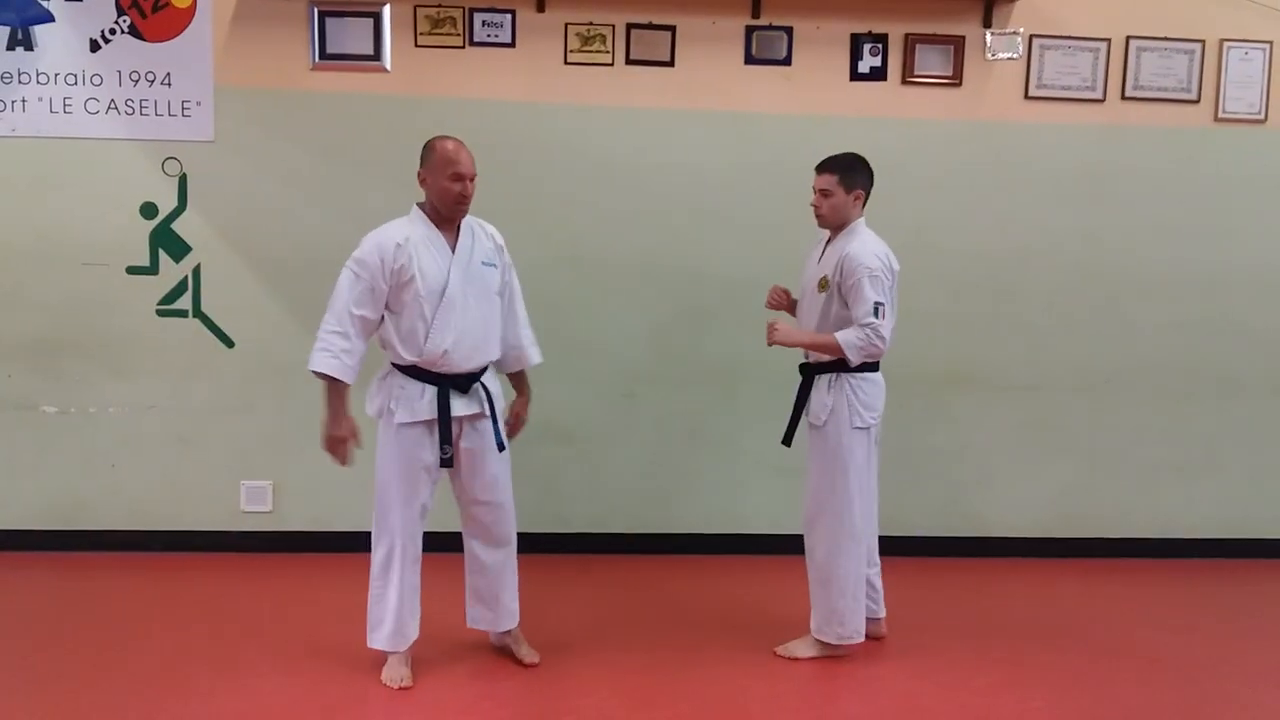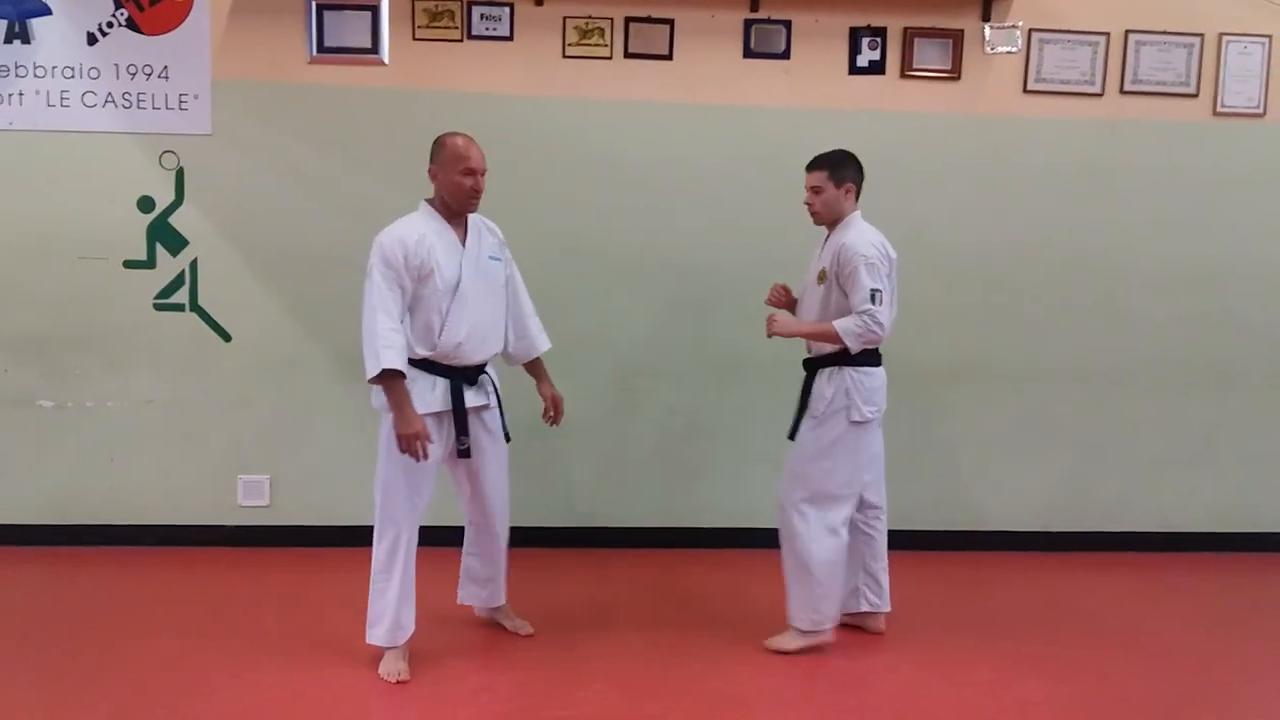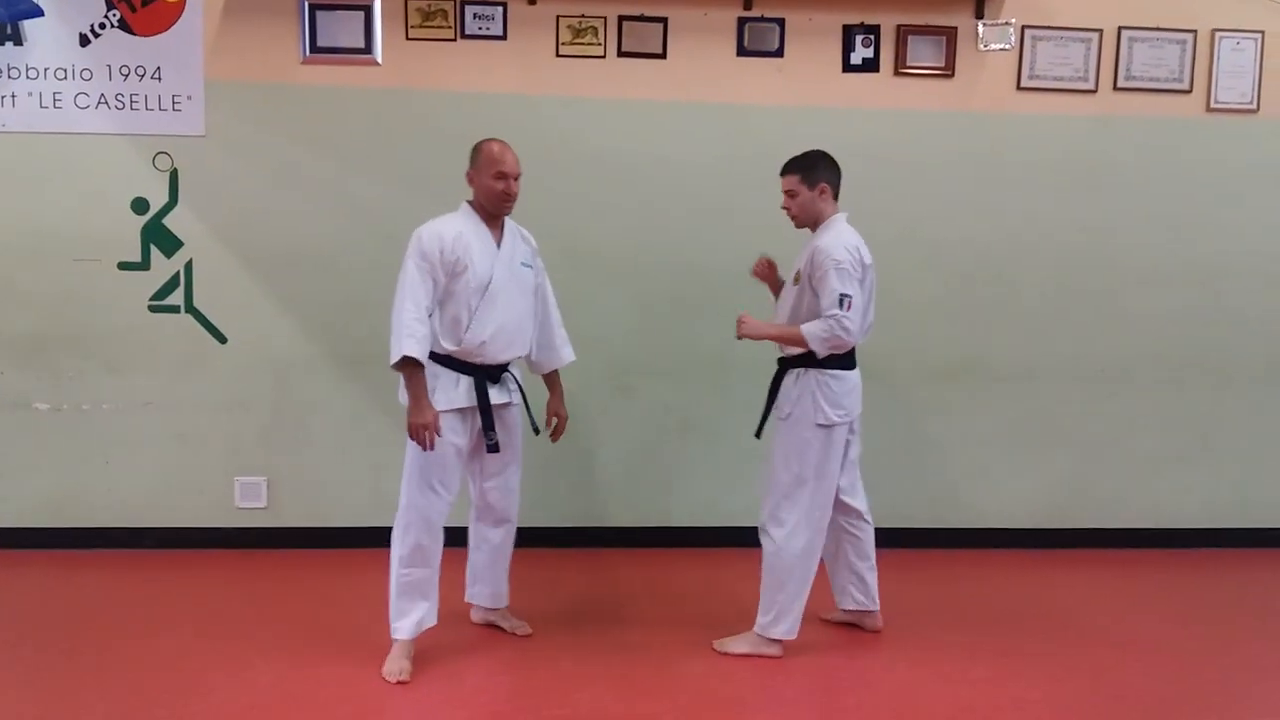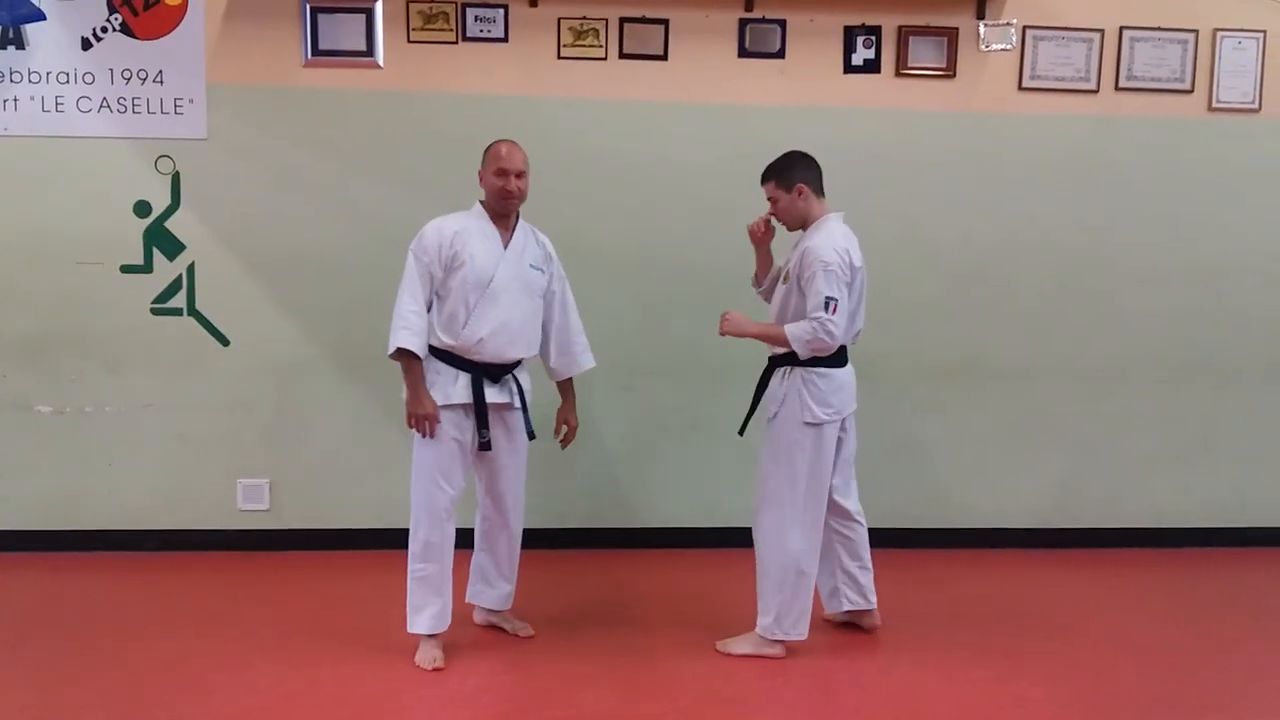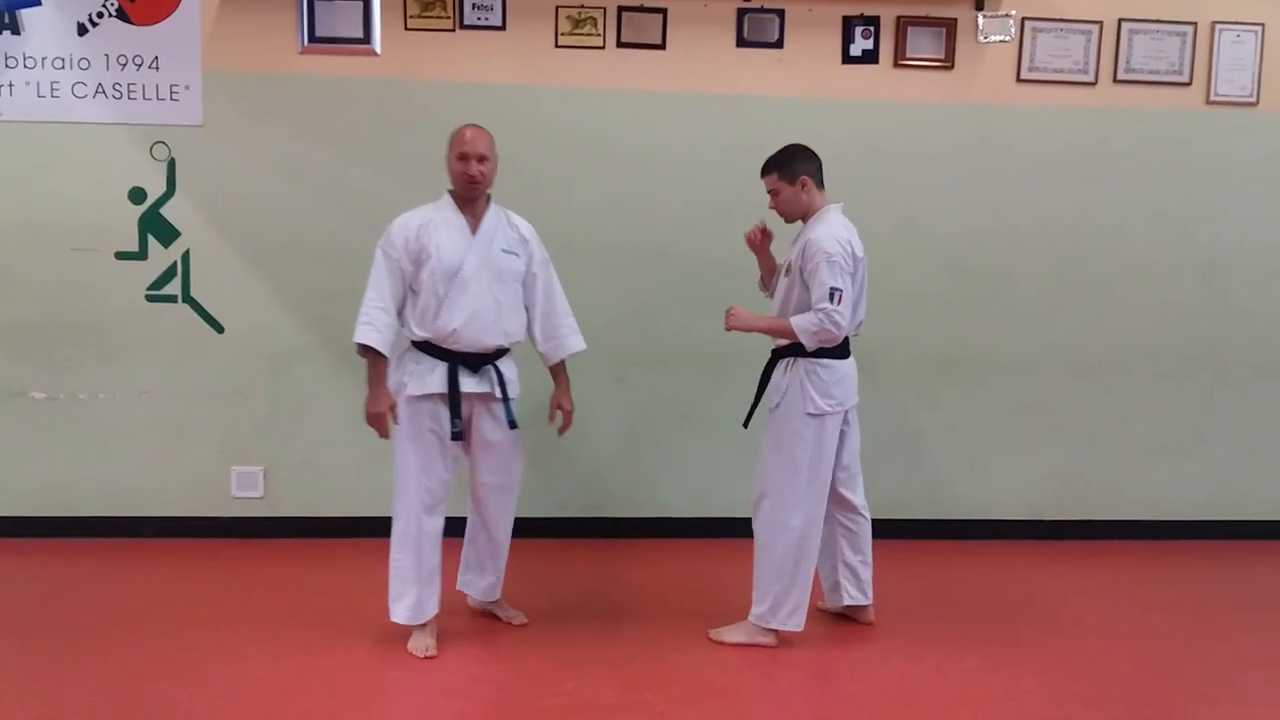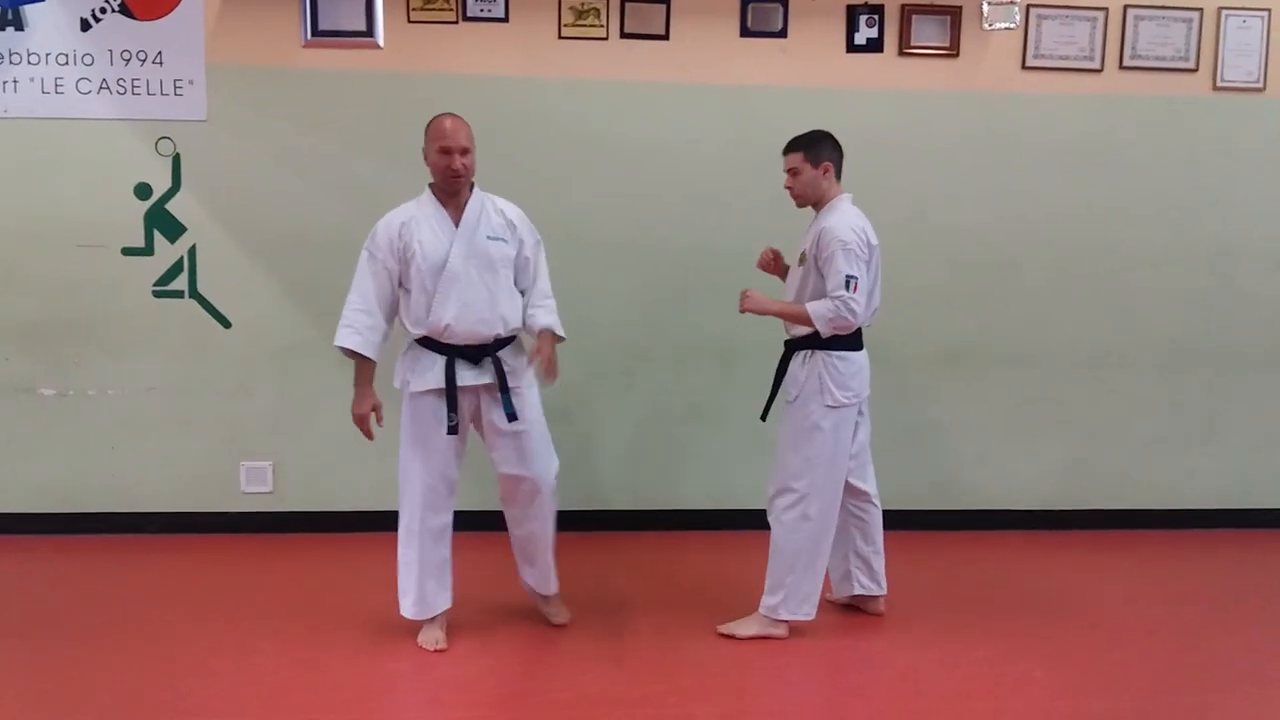
dt=0.3s
person 1, frame 1
left shoulder: (489, 240)
right shoulder: (387, 245)
left elbow: (512, 319)
right elbow: (345, 326)
left wrist: (522, 393)
right wrist: (337, 411)
left hip: (478, 398)
right hip: (413, 401)
left knee: (494, 517)
right knee: (399, 524)
left ankle: (503, 626)
right ankle: (396, 645)
person 1, frame 2
left shoulder: (490, 236)
right shoulder: (400, 240)
left elbow: (516, 312)
right elbow: (383, 328)
left wrist: (543, 379)
right wrist: (403, 408)
left hip: (478, 391)
right hip: (420, 393)
left knee: (490, 507)
right knee: (399, 515)
left ankle: (488, 600)
right ankle: (392, 638)
person 1, frame 3
left shoulder: (524, 244)
right shoulder: (437, 237)
left elbow: (543, 322)
right elbow: (411, 318)
left wrist: (556, 392)
right wrist: (419, 399)
left hip: (501, 391)
right hip: (447, 389)
left knee: (499, 504)
right knee: (424, 508)
left ankle: (488, 601)
right ankle: (405, 634)
person 1, frame 4
left shoulder: (540, 249)
right shoulder: (442, 235)
left elbow: (560, 326)
right elbow: (411, 313)
left wrist: (569, 400)
right wrist: (416, 389)
left hip: (507, 390)
right hip: (447, 386)
left knee: (506, 504)
right knee: (435, 506)
left ankle: (490, 604)
right ankle: (430, 627)
person 1, frame 5
left shoulder: (519, 233)
right shoulder: (411, 229)
left elbow: (547, 309)
right elbow: (381, 309)
left wrist: (561, 384)
right wrist: (377, 386)
left hip: (493, 378)
right hip: (429, 378)
left knee: (498, 494)
right knee: (420, 496)
left ankle: (484, 592)
right ankle: (420, 615)
person 1, frame 6
left shoulder: (508, 217)
right shoulder: (399, 226)
left elbow: (538, 283)
right elbow: (370, 307)
left wrist: (545, 337)
right wrist: (363, 387)
left hip: (504, 368)
right hip: (434, 372)
left knee: (534, 477)
right knee: (427, 491)
left ankle: (544, 586)
right ankle: (430, 610)
person 2, frame 1
left shoulder: (864, 256)
right shoulder: (828, 246)
left elbow: (871, 340)
left wrist: (797, 337)
right wrist: (791, 306)
left hip: (847, 391)
right hip: (832, 389)
left knee: (836, 513)
right knee: (851, 509)
left ankle: (836, 632)
right ankle: (866, 612)
person 2, frame 2
left shoulder: (858, 245)
right shoulder: (836, 241)
left elbow: (870, 324)
left wrist: (797, 327)
right wrist: (794, 305)
left hip: (845, 386)
right hip: (848, 382)
left knee: (807, 501)
right knee: (859, 500)
left ankle: (814, 621)
right ankle: (867, 606)
person 2, frame 3
left shoulder: (832, 248)
right shoulder: (831, 242)
left elbow: (839, 330)
left wrist: (766, 329)
right wrist: (777, 285)
left hip: (816, 387)
right hip: (830, 384)
left knee: (790, 511)
right knee: (841, 500)
left ankle: (771, 632)
right ankle: (862, 605)
person 2, frame 4
left shoulder: (822, 249)
right shoulder: (826, 237)
left elbow: (822, 333)
right elbow: (777, 295)
left wrist: (748, 328)
right wrist: (762, 251)
left hip: (807, 387)
right hip: (826, 383)
left knee: (786, 510)
right knee: (835, 499)
left ankle: (774, 631)
right ankle: (858, 604)
person 2, frame 5
left shoulder: (825, 240)
right shoulder: (824, 231)
left elbow: (828, 324)
right elbow: (786, 292)
left wrist: (755, 324)
right wrist: (763, 255)
left hip: (810, 378)
right hip: (827, 375)
left knee: (785, 500)
right knee: (839, 492)
left ankle: (767, 621)
right ankle: (854, 598)
person 2, frame 6
left shoulder: (839, 230)
right shoulder: (837, 223)
left elbow: (844, 311)
left wrist: (770, 306)
right wrist: (786, 273)
left hip: (825, 370)
right hip: (836, 366)
left knee: (800, 492)
right knee: (851, 483)
left ankle: (778, 613)
right ankle: (866, 589)
